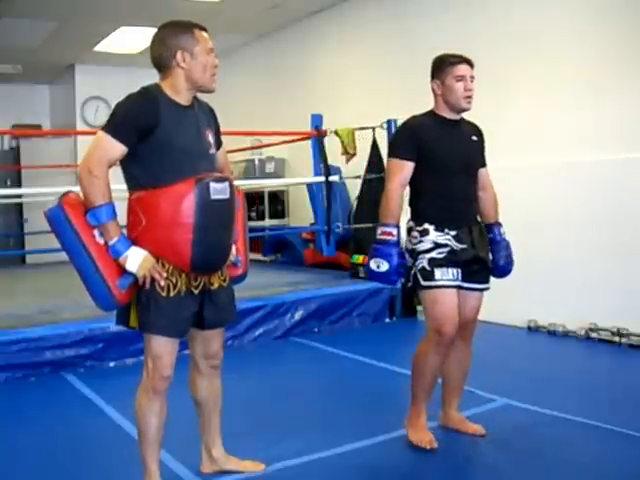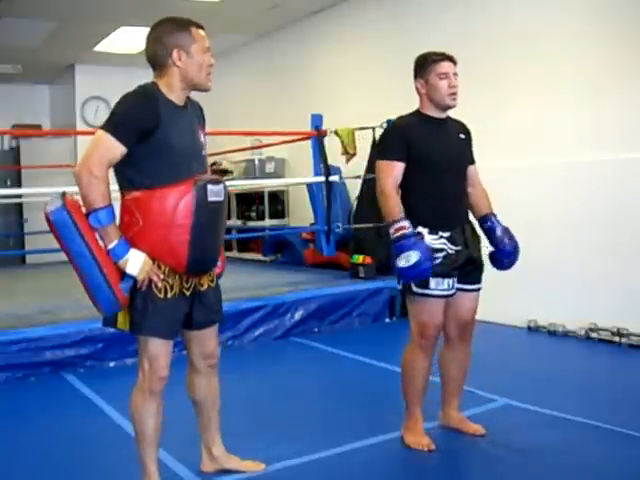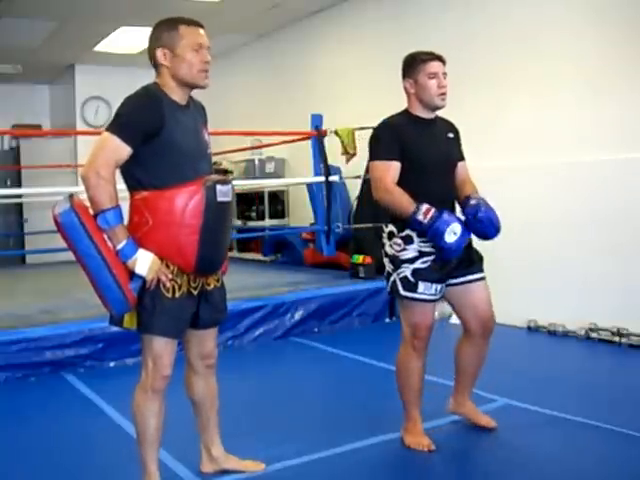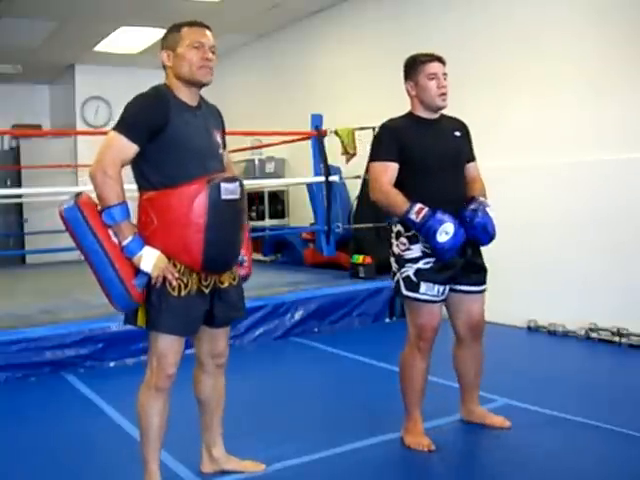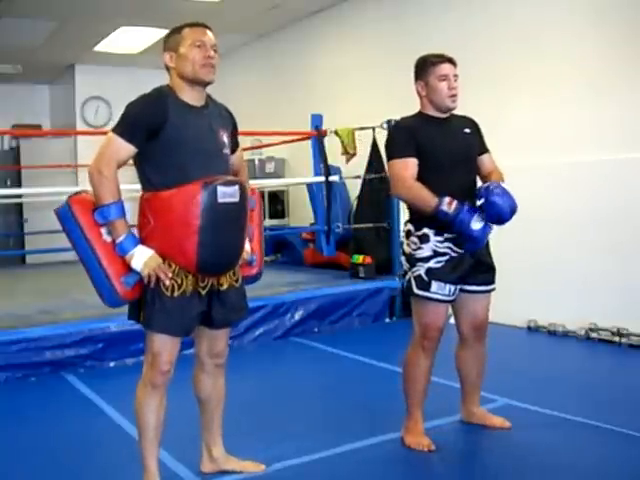
dt=0.3s
person 1, frame 1
left shoulder: (205, 114)
right shoulder: (143, 106)
right elbow: (91, 170)
right wrist: (121, 247)
right hip: (162, 262)
left knee: (210, 359)
right knee: (159, 371)
person 1, frame 2
left shoulder: (194, 111)
right shoulder: (141, 105)
right elbow: (89, 171)
right wrist: (119, 249)
right hip: (156, 264)
left knee: (207, 358)
right knee: (154, 373)
person 1, frame 3
left shoulder: (196, 111)
right shoulder: (145, 106)
right elbow: (95, 173)
right wrist: (128, 250)
right hip: (164, 262)
left knee: (205, 360)
right knee: (158, 372)
person 1, frame 4
left shoulder: (212, 114)
right shoulder: (152, 106)
right elbow: (103, 170)
right wrist: (136, 246)
right hip: (173, 261)
left knee: (214, 358)
right knee: (163, 369)
person 1, frame 5
left shoulder: (222, 115)
right shoulder: (152, 107)
left elbow: (239, 175)
right elbow: (101, 169)
right wrist: (130, 246)
right hip: (171, 260)
left knee: (214, 358)
right knee: (159, 367)
person 2, frame 1
left shoulder: (474, 133)
right shoulder: (415, 130)
right elbow: (394, 187)
left wrist: (496, 233)
right wrist: (386, 238)
left hip: (471, 238)
right hip: (432, 238)
left knee: (464, 332)
right knee: (442, 330)
left ankle: (450, 412)
right ankle: (416, 416)
person 2, frame 2
left shoulder: (460, 131)
right shoulder: (402, 130)
right elbow: (386, 187)
left wrist: (492, 225)
right wrist: (403, 234)
left hip: (463, 239)
right hip: (425, 242)
left knee: (461, 333)
right knee: (426, 335)
left ankle: (451, 411)
right ankle: (412, 421)
person 2, frame 3
left shoulder: (449, 129)
right shoulder: (392, 130)
right elbow: (384, 188)
left wrist: (474, 202)
right wrist: (428, 218)
left hip: (455, 240)
right hip: (413, 244)
left knee: (482, 323)
right knee: (417, 335)
left ankle: (461, 399)
right ankle: (412, 423)
person 2, frame 4
left shoulder: (458, 128)
right shoulder: (394, 132)
left elbow: (472, 177)
right elbow: (380, 189)
left wrist: (477, 204)
right wrist: (422, 216)
left hip: (463, 242)
right hip: (420, 245)
left knee: (472, 330)
right knee: (423, 335)
left ankle: (471, 406)
right ankle: (412, 423)
person 2, frame 5
left shoulder: (468, 127)
right shoulder: (405, 130)
left elbow: (490, 170)
right elbow: (404, 187)
left wrist: (496, 190)
right wrist: (451, 210)
left hip: (472, 241)
right hip: (431, 243)
left knee: (475, 329)
right knee: (428, 334)
left ankle: (471, 407)
right ankle: (413, 422)
